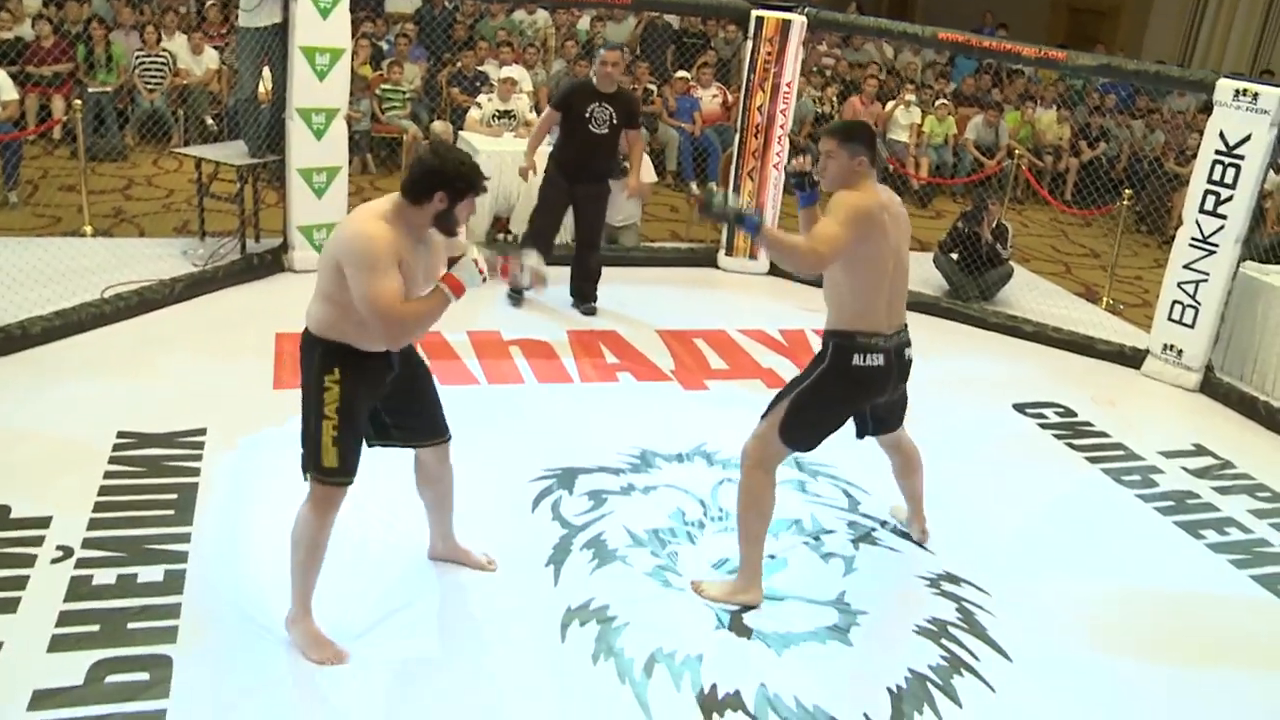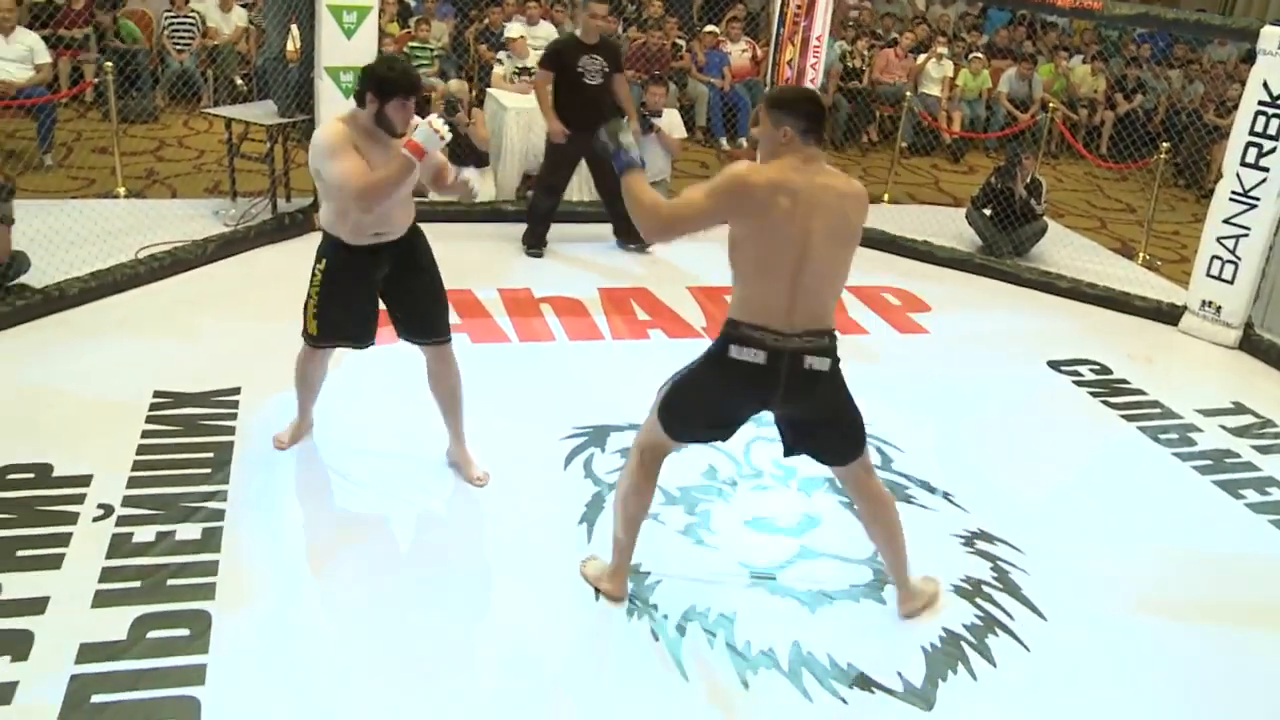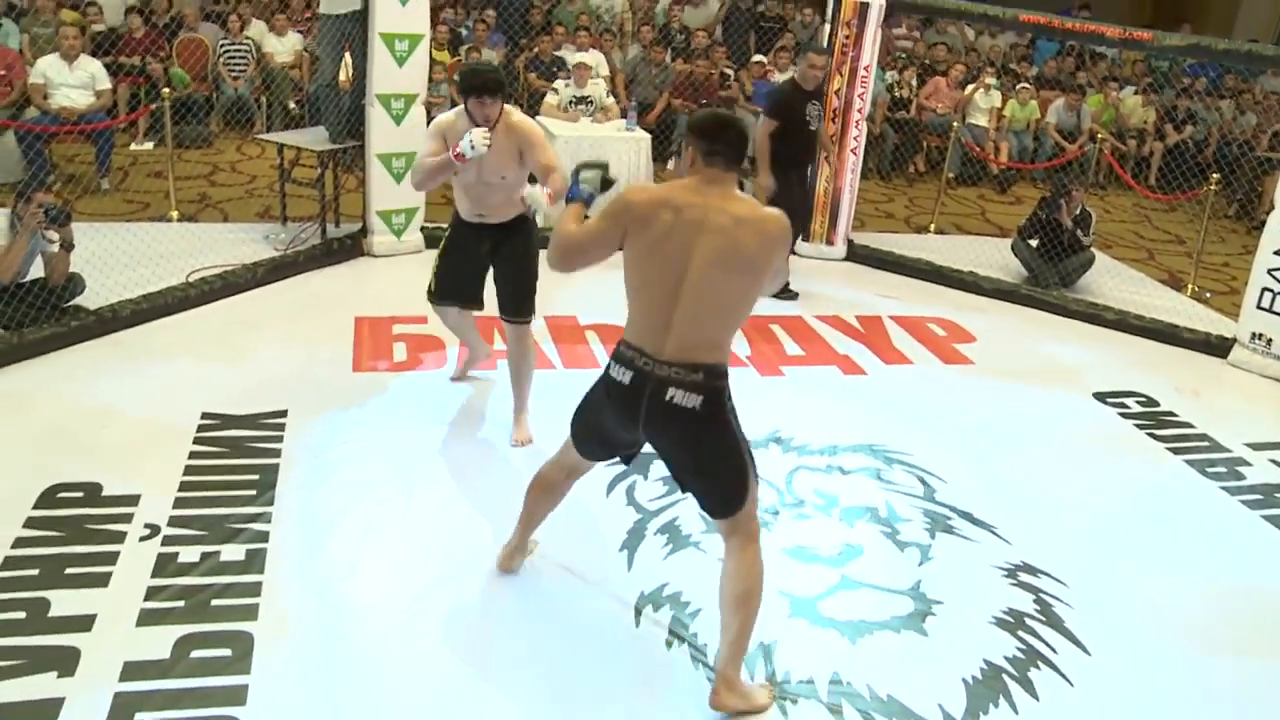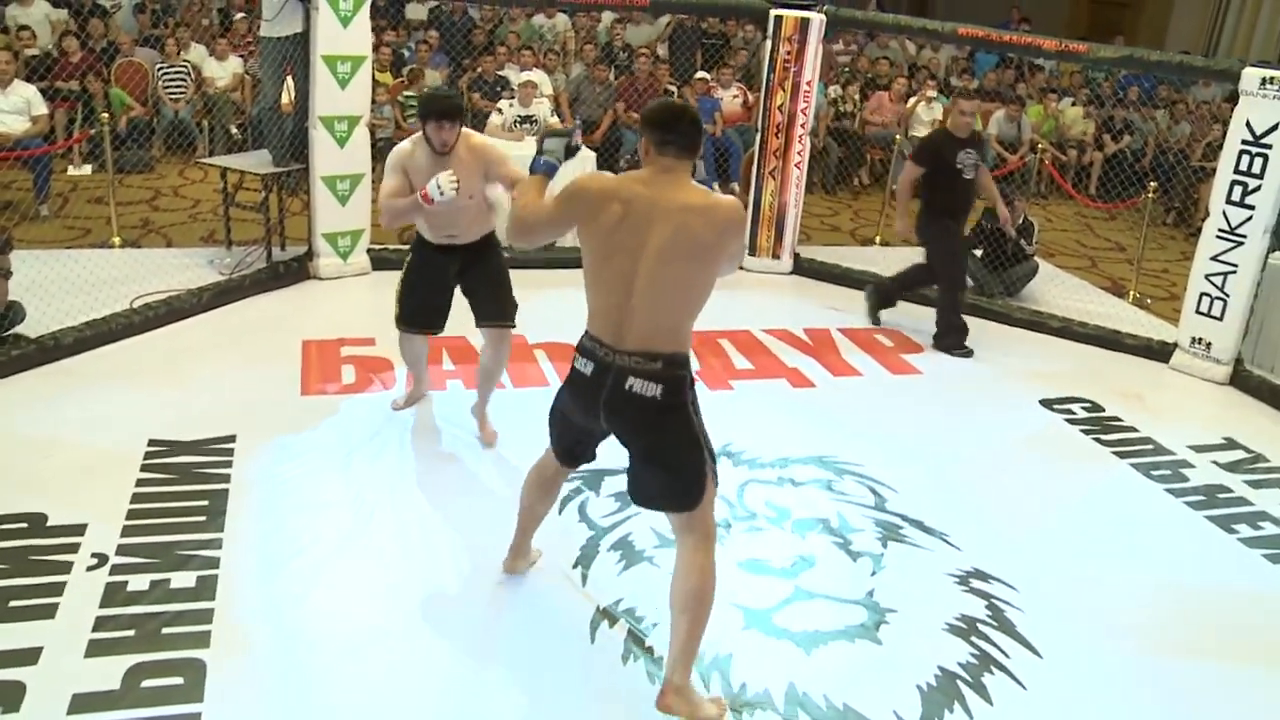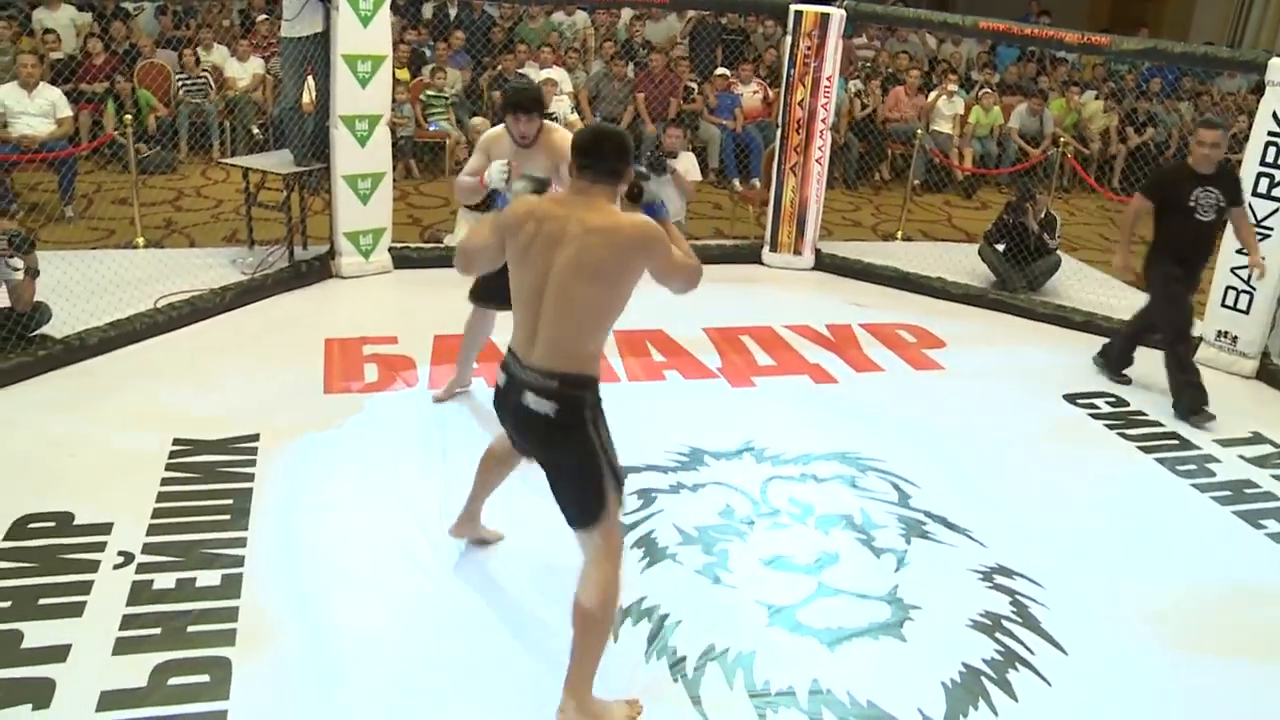
dt=1s
person 1, frame 1
left shoulder: (853, 203)
right shoulder: (889, 202)
left elbow: (811, 257)
right elbow: (823, 248)
left wrist: (749, 222)
right wrist: (806, 198)
left hip: (849, 357)
right hip: (893, 353)
left knee: (758, 455)
right knee: (892, 436)
left ankle: (747, 582)
right ankle: (916, 519)
person 1, frame 2
left shoulder: (749, 180)
right shoulder: (854, 195)
left elbow: (656, 225)
left wrist: (626, 162)
left hip: (741, 357)
right hip: (815, 363)
left knee: (648, 445)
right knee: (860, 477)
left ankle: (616, 572)
right ankle: (908, 590)
person 1, frame 3
left shoulder: (640, 203)
right shoulder: (771, 226)
left elbow: (561, 256)
left wrist: (577, 195)
left hip: (625, 380)
right hip: (698, 399)
left knee: (569, 461)
right knee: (743, 535)
left ankle: (514, 550)
person 1, frame 4
left shoulder: (595, 191)
right shoulder: (725, 213)
left elbow: (519, 230)
left wrist: (542, 167)
left hip: (591, 371)
right hip: (661, 388)
left knee: (557, 461)
right knee: (697, 536)
left ankle: (518, 552)
person 1, frame 5
left shoulder: (523, 214)
right shoulder: (637, 232)
left elbow: (467, 261)
right elbow: (686, 279)
right wrist: (660, 215)
left hip: (512, 383)
right hip: (568, 402)
left knee: (514, 438)
right knee: (604, 550)
left ankle: (468, 521)
person 2, frame 1
left shoulder: (425, 223)
right shoulder: (371, 236)
left elbow: (451, 256)
right elbow: (396, 327)
right wrist: (456, 284)
left hip: (392, 355)
right hip: (339, 359)
left knee: (435, 447)
right knee: (328, 490)
left ankle: (444, 542)
right ankle: (300, 615)
person 2, frame 2
left shoulder: (416, 129)
right shoulder: (333, 139)
left elbow: (439, 177)
right elbow: (364, 201)
left wrist: (454, 181)
right wrist: (415, 151)
left hip: (404, 246)
right hip: (345, 253)
left knee: (439, 347)
right knee: (317, 347)
left ankle: (459, 448)
right ankle: (304, 418)
person 2, frame 3
left shoulder: (523, 129)
right shoulder: (444, 125)
left elbow: (558, 176)
right elbow: (418, 180)
left wrist: (546, 194)
right wrist: (459, 153)
left hip: (514, 231)
right hip: (467, 227)
left knee: (517, 326)
right knee: (445, 303)
left ankle: (520, 413)
right ankle: (477, 350)
person 2, frame 4
left shoulder: (482, 149)
right shoulder: (402, 155)
left elbow: (520, 186)
right elbow: (387, 216)
right wrist: (426, 197)
left hip: (480, 249)
right hip: (430, 250)
left knee: (500, 334)
right knee: (410, 330)
left ankle: (481, 408)
right ankle: (419, 385)
person 2, frame 5
left shoulder: (562, 143)
right shoulder: (492, 140)
right elbow: (462, 191)
right wrist: (486, 181)
right knee: (483, 307)
right ankle: (461, 377)
person 3, frame 1
left shoulder: (628, 103)
right shoulder: (574, 91)
left elbow: (635, 140)
right elbow: (547, 121)
left wrist: (634, 174)
right wrist: (529, 155)
left hip: (596, 182)
right hip: (560, 175)
left knee: (590, 241)
right knee: (540, 230)
left ankle: (584, 296)
right ankle: (519, 283)
person 3, frame 2
left shoulder: (611, 49)
right shoulder: (561, 47)
left elbow: (619, 84)
right elbow: (541, 83)
left wrist: (633, 117)
right wrist: (551, 120)
left hip: (602, 129)
right hip: (567, 130)
left knee: (615, 183)
right knee: (550, 185)
left ankle: (627, 234)
right ankle: (534, 239)
person 3, frame 3
left shoulder: (817, 91)
right shoulder: (784, 94)
right elbow: (763, 133)
left wrist: (832, 154)
right wrist: (764, 172)
left hip: (799, 170)
right hip: (781, 171)
left knee: (801, 221)
right knee: (787, 226)
person 3, frame 4
left shoulder: (976, 140)
right shoulder: (934, 142)
left elbow: (981, 173)
right elbow: (907, 178)
left wrist: (999, 205)
right wrist: (902, 218)
left hip: (956, 220)
right hip: (936, 221)
left knee: (931, 272)
right knee: (952, 280)
left ankle: (880, 293)
right ankle: (949, 339)
person 3, frame 5
left shoulder: (1229, 180)
right shoulder: (1169, 175)
left elbow: (1239, 216)
right elbow: (1136, 209)
left wrist: (1253, 251)
right wrist: (1122, 251)
left hip: (1193, 268)
right hip: (1164, 265)
left knee: (1155, 318)
right knee: (1177, 333)
left ankle: (1110, 357)
right ankle: (1189, 404)
